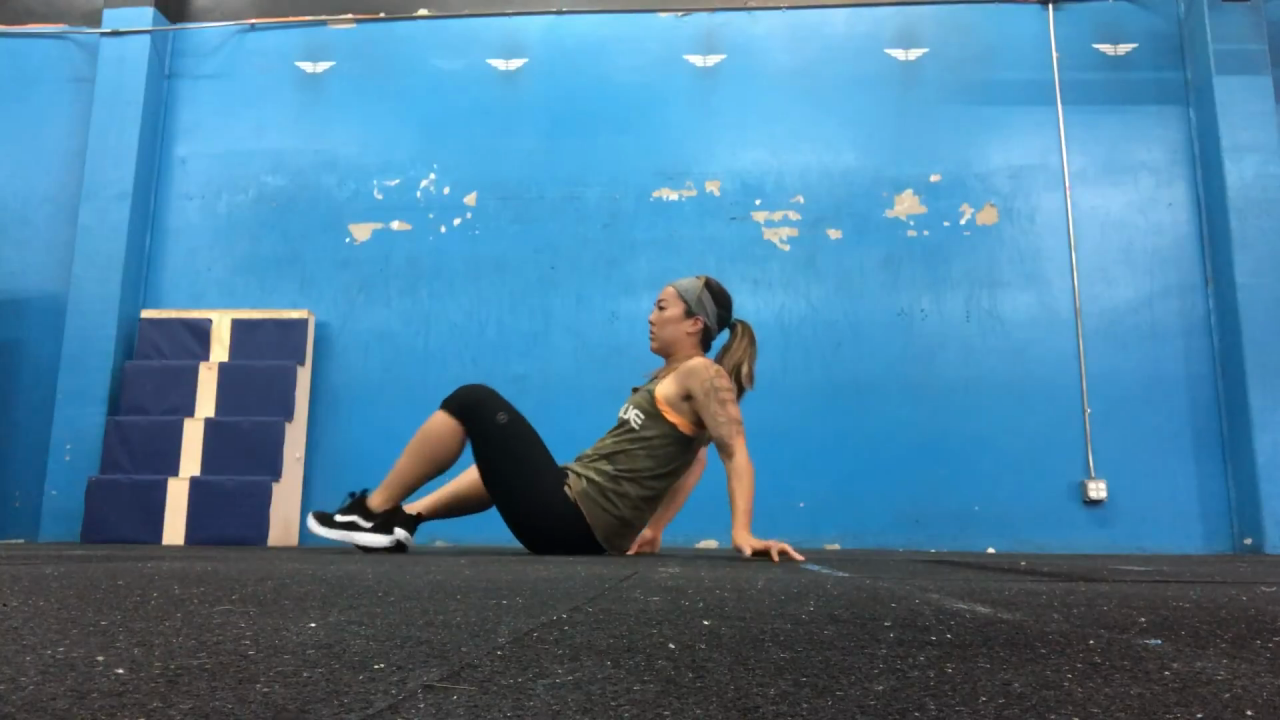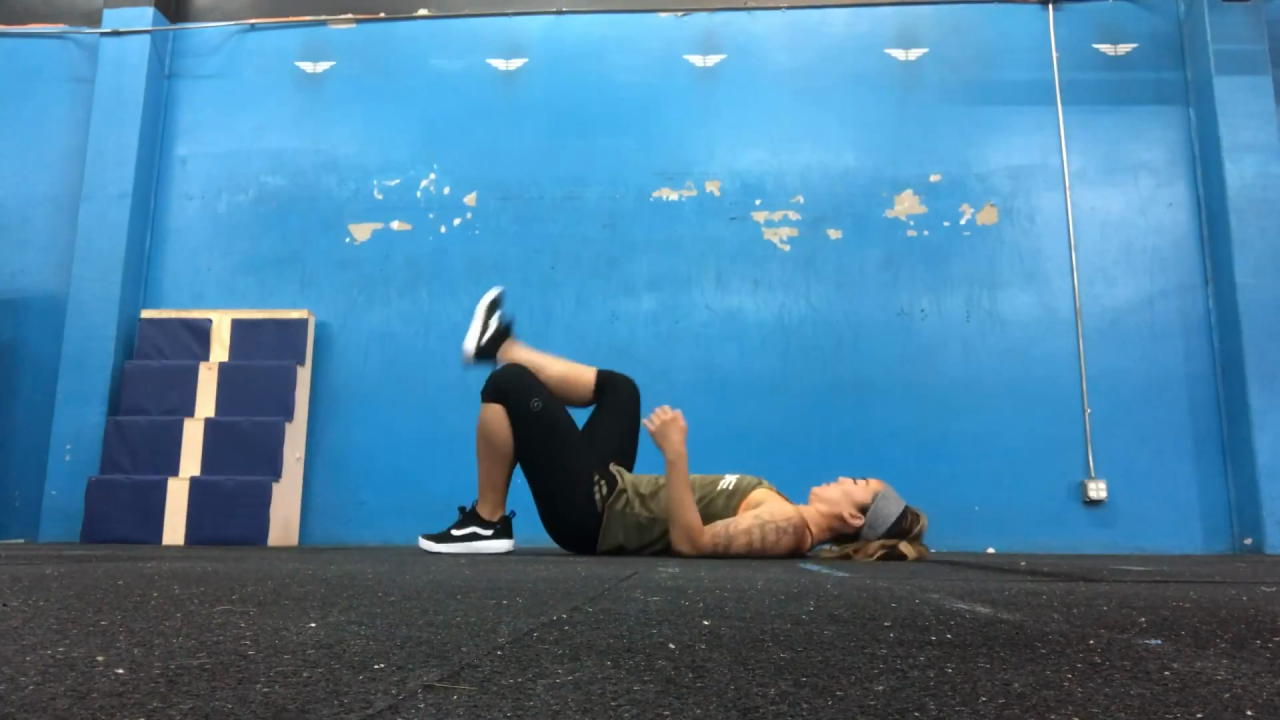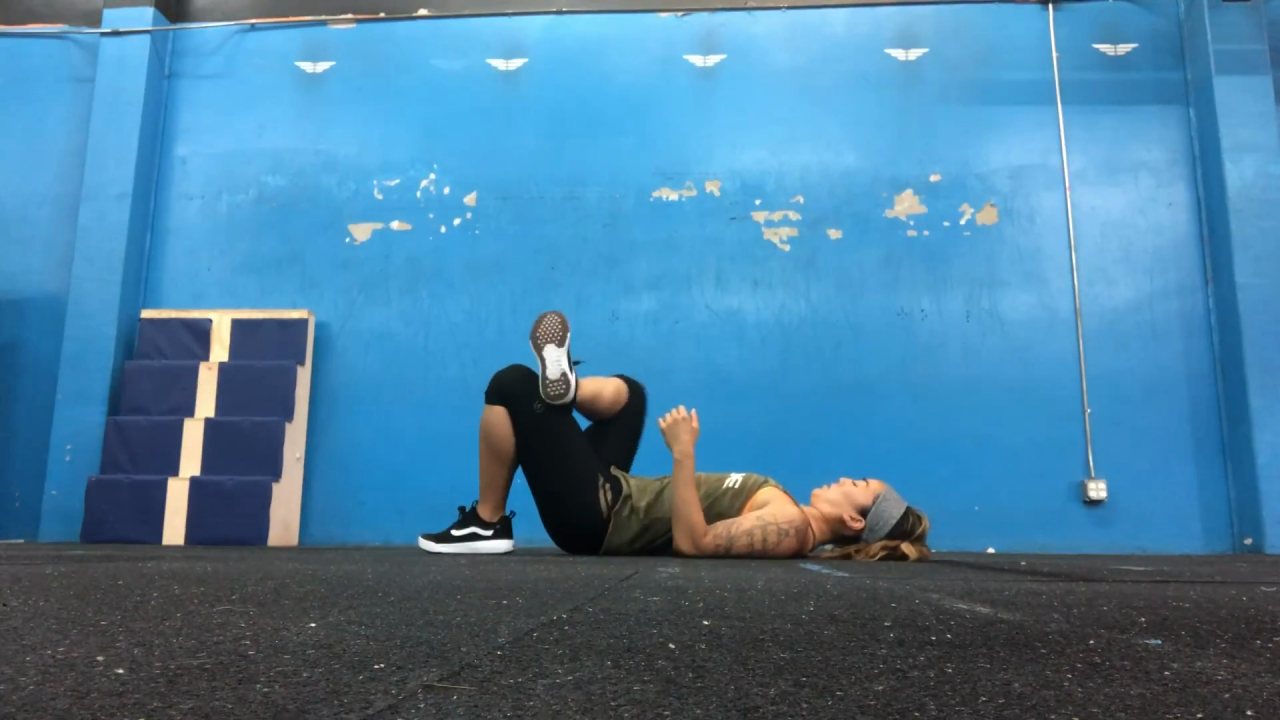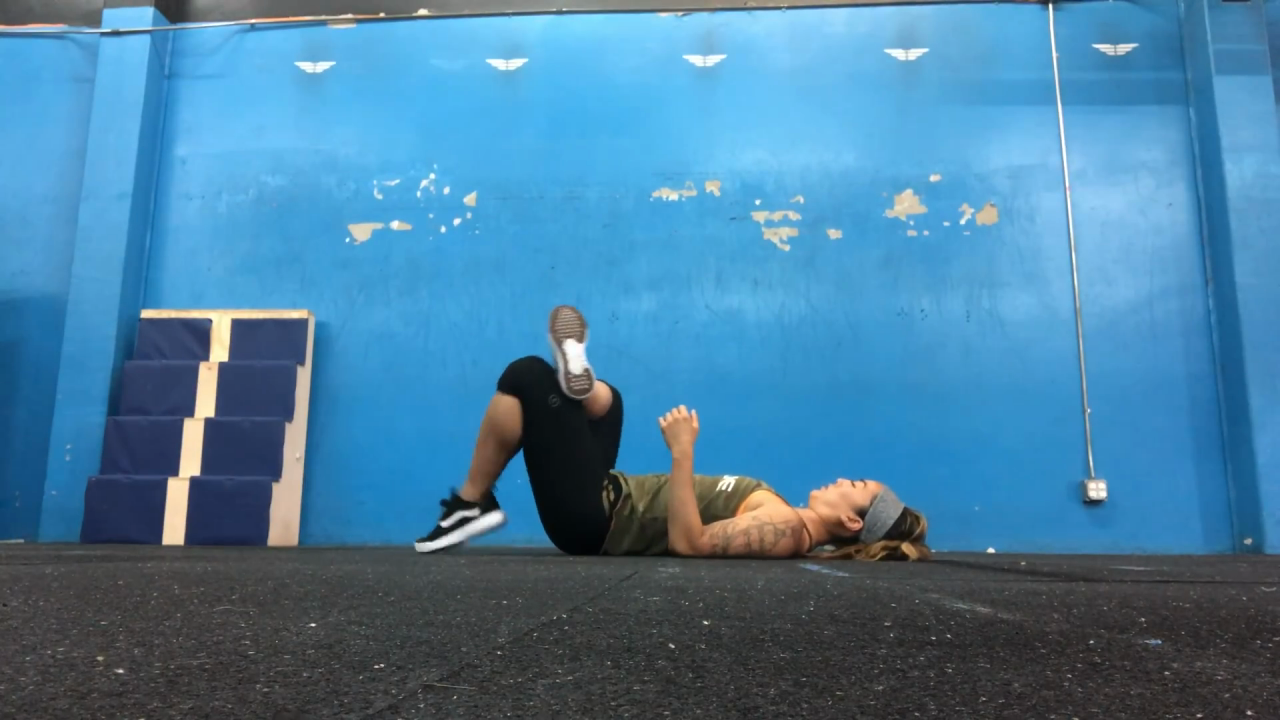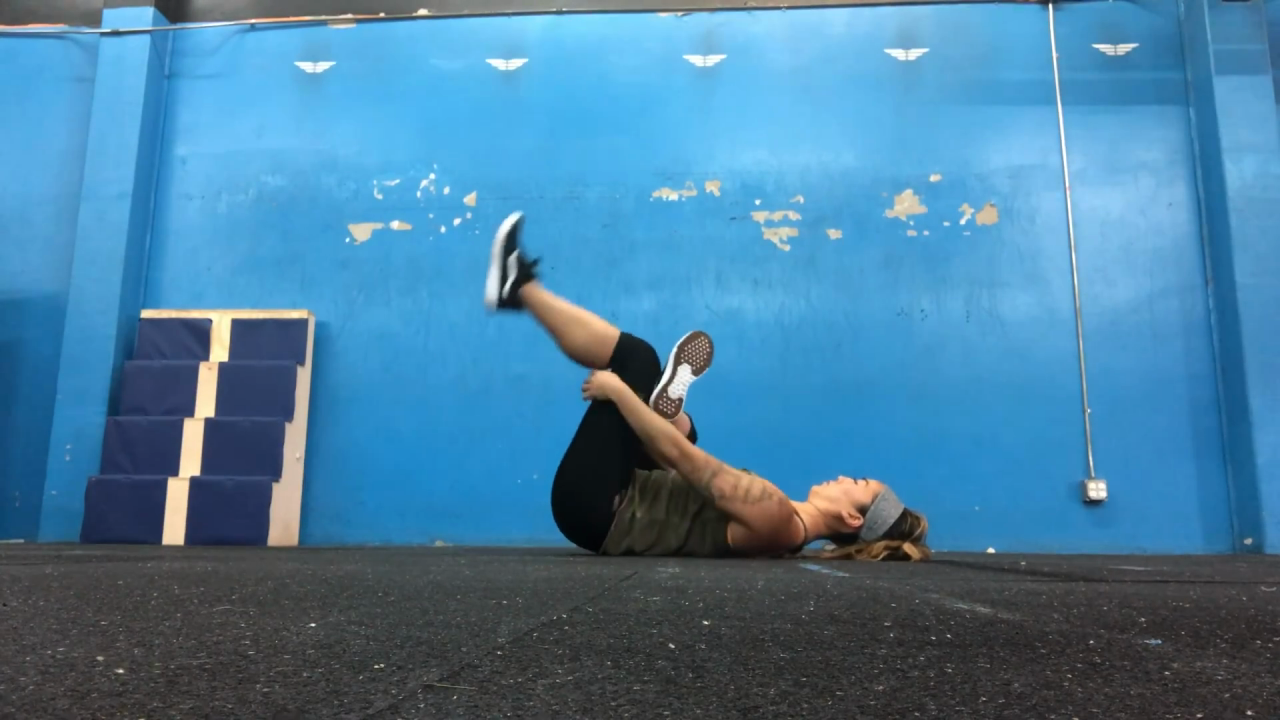
dt=1s
person 1, frame 1
left shoulder: (701, 378)
right shoulder: (668, 376)
left elbow: (736, 456)
right elbow: (692, 458)
left wrist: (744, 531)
right wrist: (651, 525)
left hip: (569, 522)
right hip: (579, 517)
left knee: (473, 402)
right knee: (500, 460)
left ankle: (369, 514)
right ankle: (403, 518)
person 1, frame 2
left shoulder: (787, 531)
right shoulder: (793, 518)
left elbow: (688, 540)
left wrist: (674, 454)
left hip: (592, 514)
right hip: (609, 497)
left knee: (508, 385)
right knee: (617, 388)
left ankle: (486, 525)
right ankle: (498, 344)
person 1, frame 3
left shoulder: (790, 529)
right shoulder: (792, 519)
left elbow: (691, 541)
left wrist: (683, 453)
left hip: (593, 518)
right hip: (609, 499)
left knee: (511, 384)
right knee: (625, 391)
left ankle: (486, 525)
right ankle: (563, 386)
person 1, frame 4
left shoulder: (785, 533)
right shoulder: (789, 523)
left elbow: (687, 541)
left wrist: (682, 452)
left hip: (590, 519)
right hip: (607, 504)
left knee: (527, 375)
left ankle: (473, 502)
right ankle: (579, 384)
person 1, frame 5
left shoulder: (777, 519)
right shoulder: (787, 523)
left elbow: (682, 457)
right elbow: (687, 463)
left wrist: (616, 390)
left hip: (595, 513)
right hip: (610, 515)
left knee: (636, 359)
left ankle: (522, 288)
right ankle: (665, 403)
